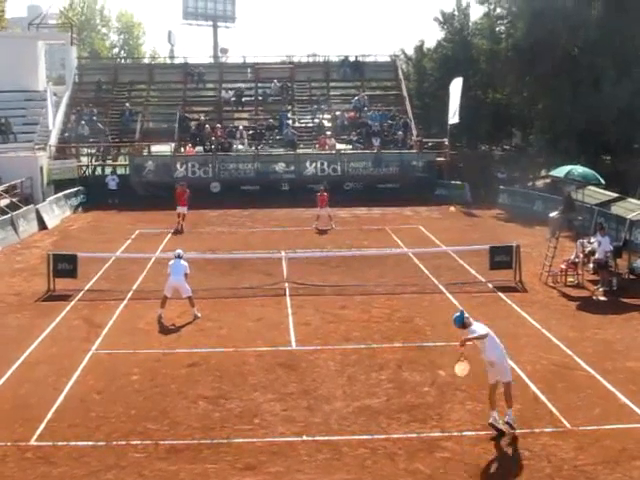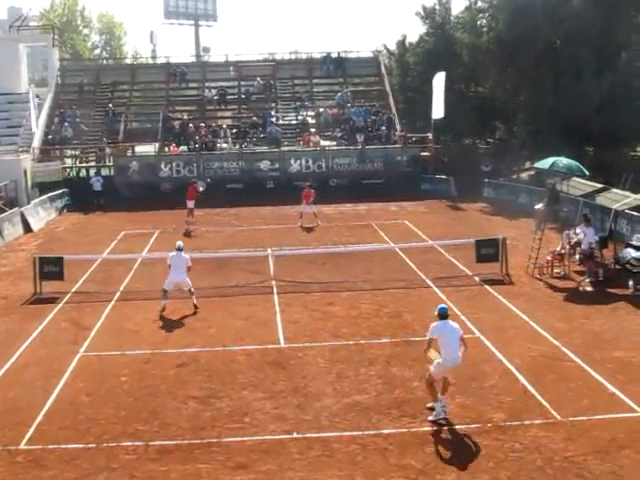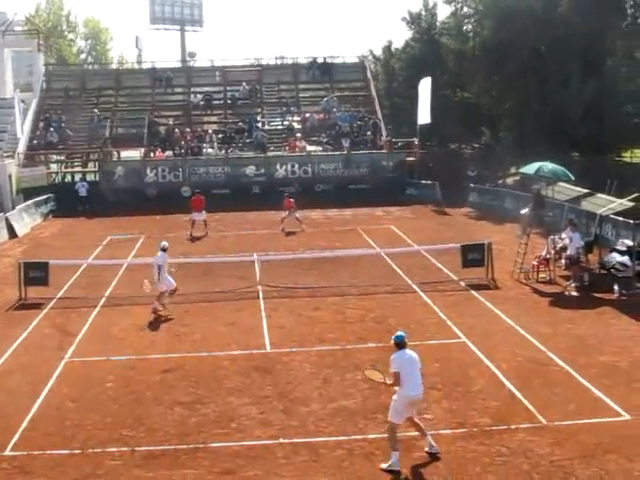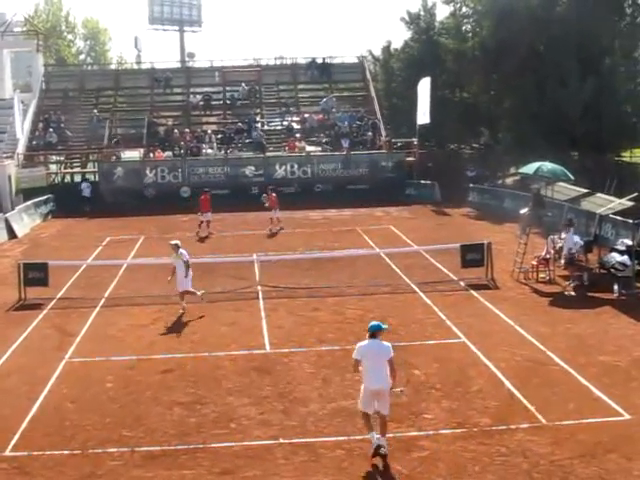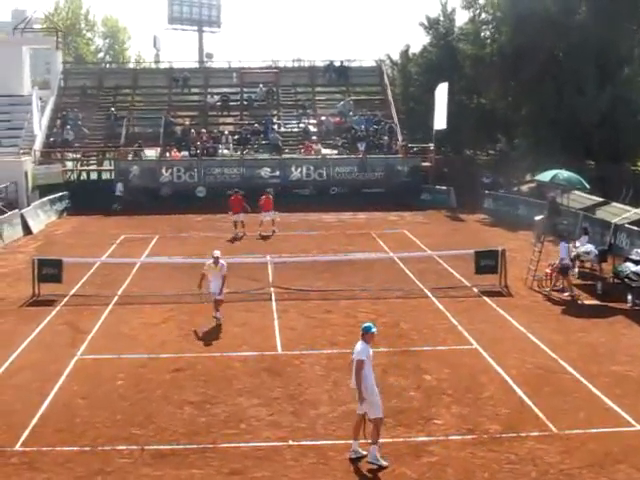
dt=1s
person 1, frame 1
left shoulder: (470, 327)
right shoulder: (474, 331)
right elbow: (484, 334)
right wrist: (467, 339)
left hip: (489, 360)
right hip: (499, 358)
left knee: (492, 388)
right knee: (507, 387)
left ankle: (494, 419)
right ankle: (509, 417)
person 1, frame 2
left shoulder: (434, 326)
right shoulder: (455, 326)
left elbow: (428, 347)
right elbow: (465, 345)
left wrist: (426, 349)
left hip: (445, 361)
right hip: (457, 360)
left knee: (429, 381)
right knee: (443, 376)
left ankle: (439, 411)
right ankle: (440, 402)
person 1, frame 3
left shoulder: (395, 358)
right shoulder: (414, 355)
left elbow: (397, 382)
right elbow: (420, 376)
left wrist: (388, 383)
left hip: (404, 396)
right hip: (418, 394)
left knee: (392, 428)
right knee: (411, 418)
left ankle: (394, 462)
right ankle: (432, 446)
person 1, frame 4
left shoulder: (361, 346)
right shoulder: (386, 346)
left elbow: (355, 368)
right elbow: (392, 369)
right wrist: (393, 383)
left hip: (369, 386)
right hip: (384, 386)
left knee: (365, 413)
right knee: (383, 416)
left ankle: (374, 440)
right ankle: (382, 444)
person 1, frame 5
left shoulder: (361, 346)
right shoulder: (363, 349)
left elbow: (357, 368)
right elbow: (357, 372)
right wrist: (360, 393)
left hip: (364, 387)
right hip: (366, 388)
left knee: (361, 416)
right knee: (378, 419)
left ankle: (354, 450)
right ankle: (373, 454)
